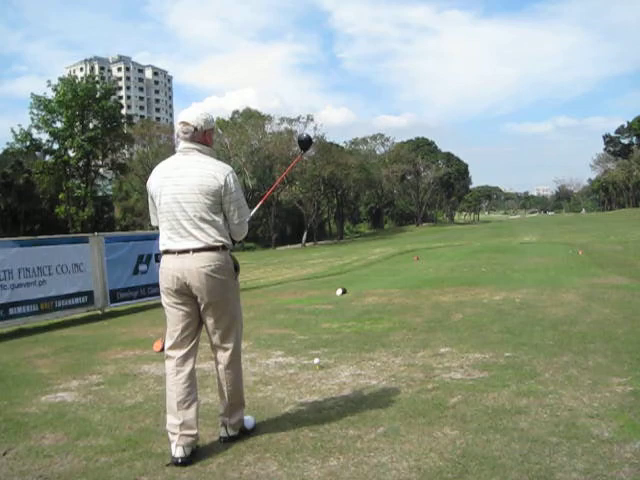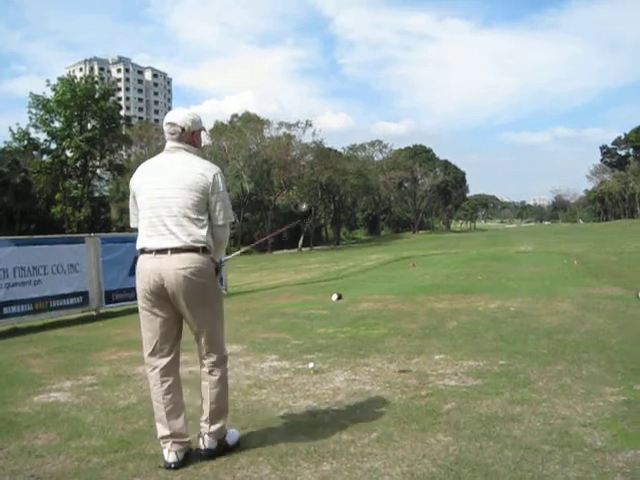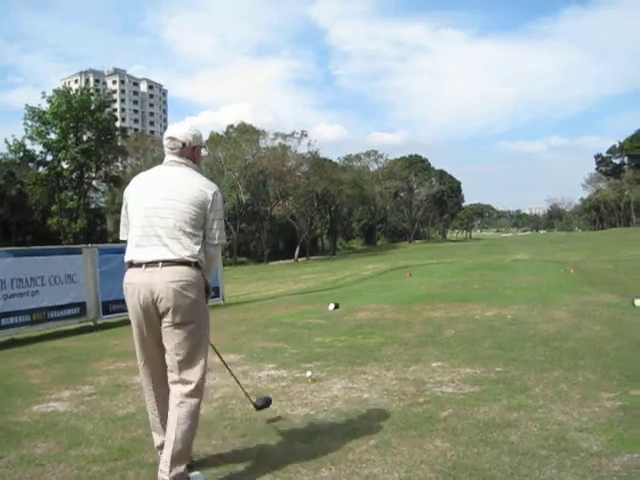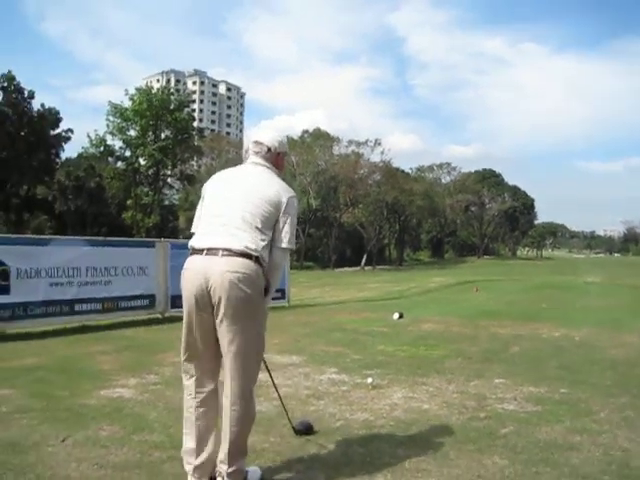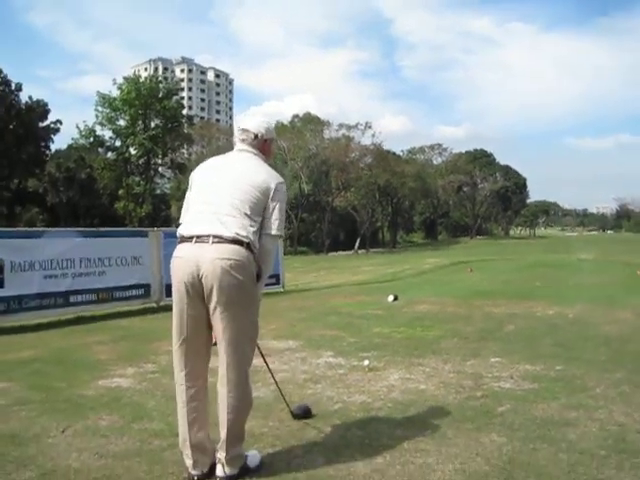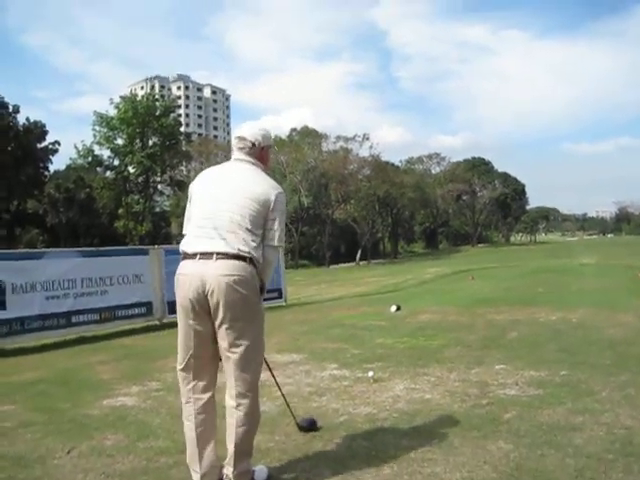
dt=0.3s
person 1, frame 1
left shoulder: (157, 174)
right shoulder: (221, 172)
left elbow: (158, 224)
right elbow: (239, 229)
left hip: (170, 265)
right hip: (211, 263)
left knee: (178, 354)
right knee: (226, 347)
left ankle: (181, 441)
right ankle: (232, 422)
person 1, frame 2
left shoulder: (142, 173)
right shoulder: (208, 171)
left elbow: (137, 225)
right elbow: (221, 232)
right wrist: (211, 257)
left hip: (148, 266)
right hip: (191, 265)
left knee: (159, 360)
right knee: (212, 354)
left ankle: (173, 445)
right ankle: (213, 435)
person 1, frame 3
left shoulder: (136, 184)
right shoulder: (206, 189)
left elbow: (128, 239)
right elbow: (212, 250)
right wrist: (201, 285)
left hip: (137, 278)
right hip: (181, 279)
left knee: (153, 374)
right knee: (185, 380)
person 1, frame 4
left shoulder: (216, 179)
right shoulder: (283, 192)
right elbow: (280, 254)
right wrist: (265, 293)
left hip: (195, 267)
right hip: (239, 272)
left knee: (198, 373)
right knee: (239, 376)
person 1, frame 5
left shoulder: (204, 167)
right shoulder: (271, 179)
right elbow: (269, 241)
right wrist: (256, 283)
left hip: (184, 255)
right hip: (230, 260)
left knee: (188, 366)
right knee: (233, 365)
person 1, frame 6
left shoulder: (202, 178)
right shoulder: (270, 189)
right elbow: (271, 250)
right wrist: (258, 289)
left hip: (188, 271)
right hip: (234, 275)
left knee: (195, 379)
right knee: (242, 380)
